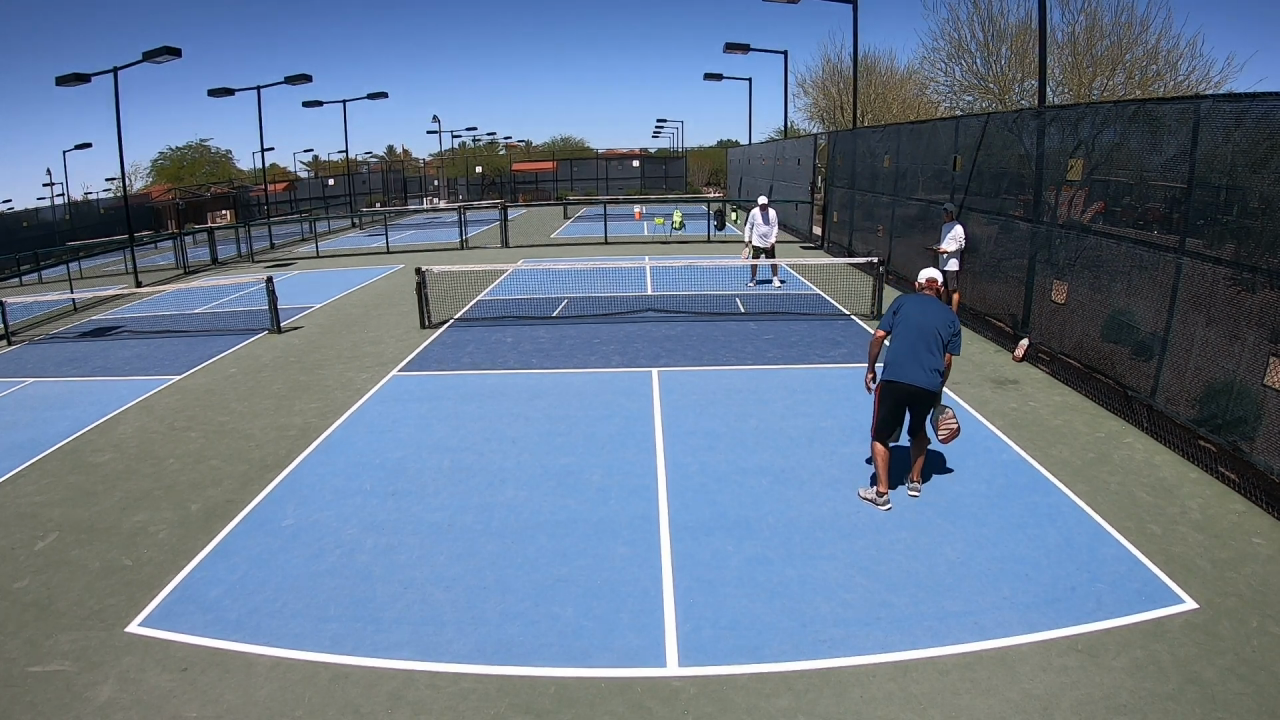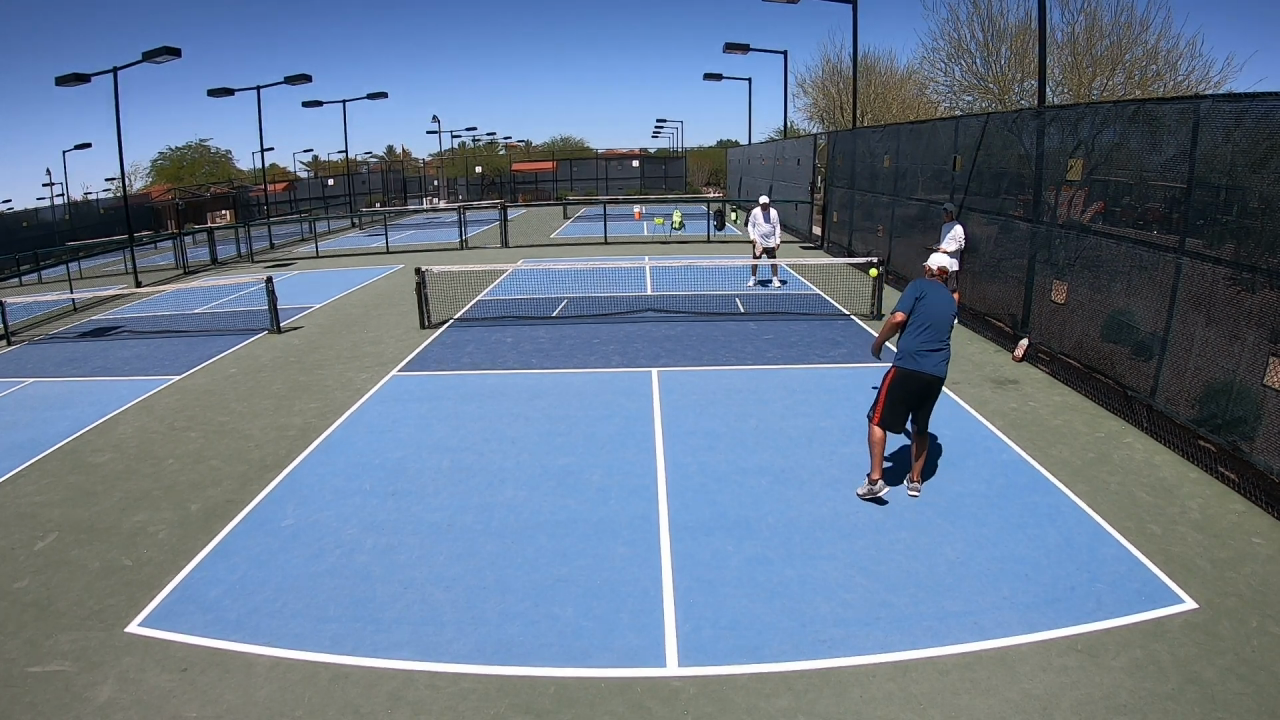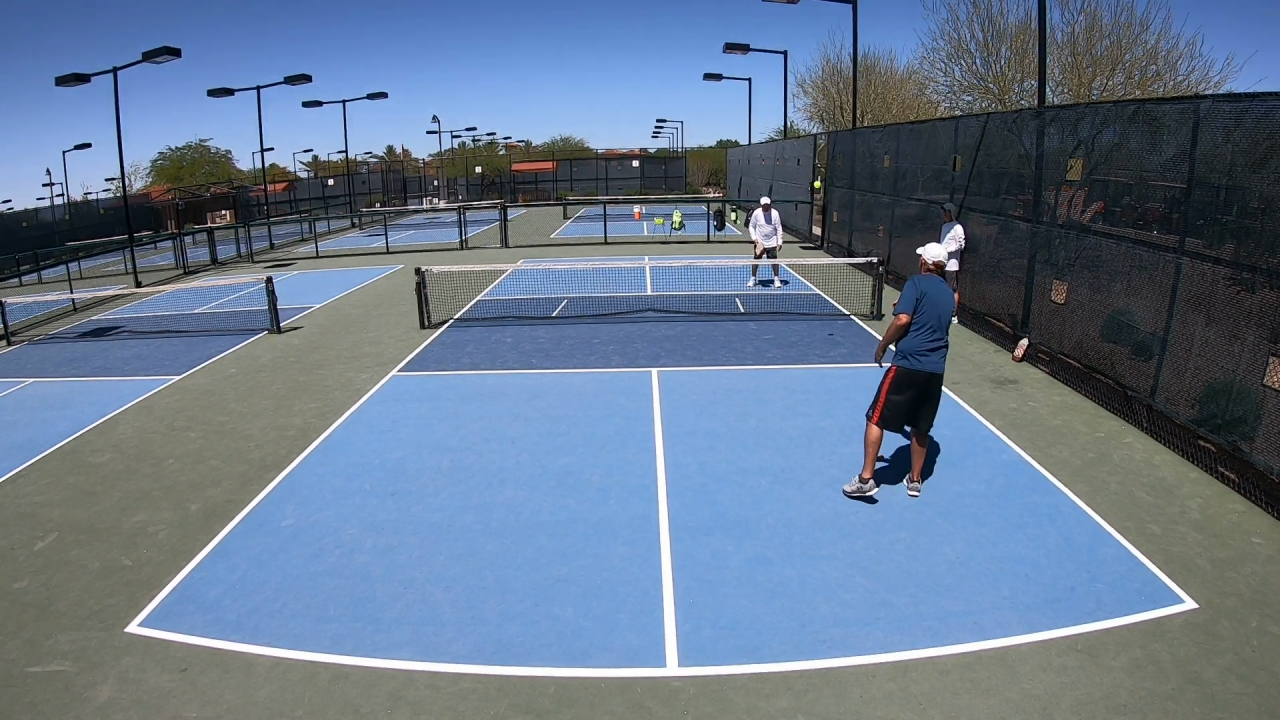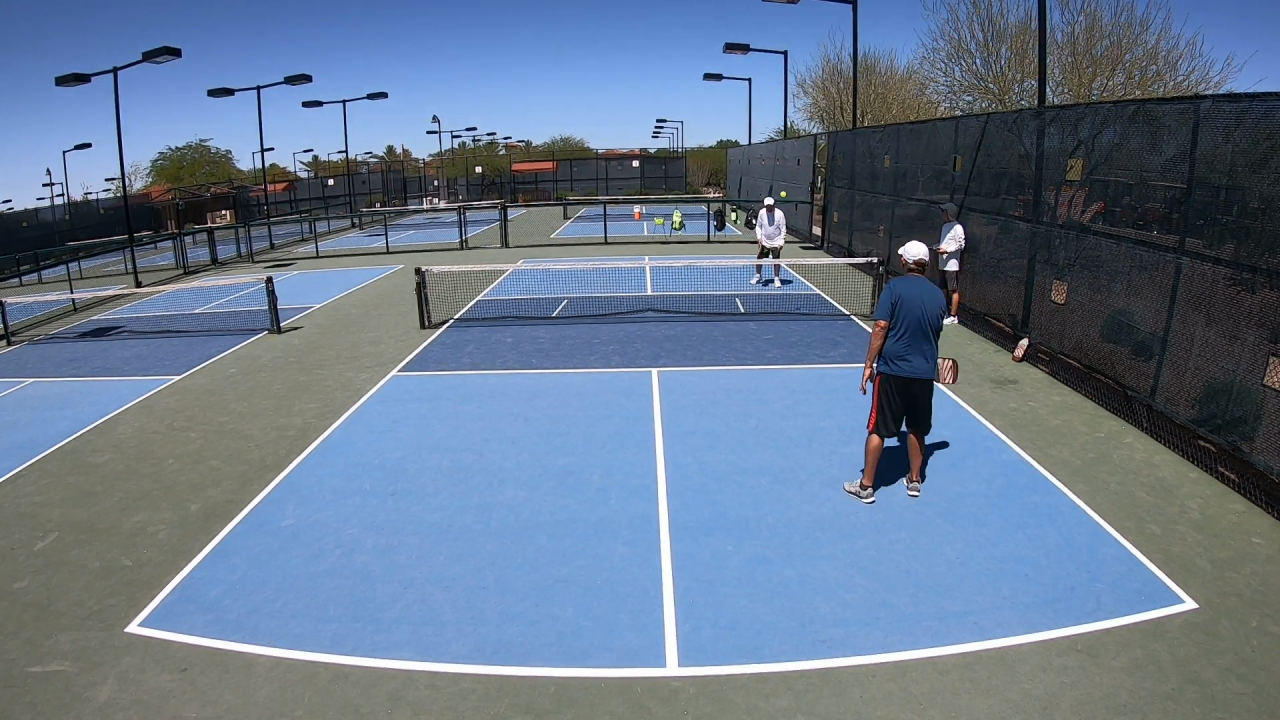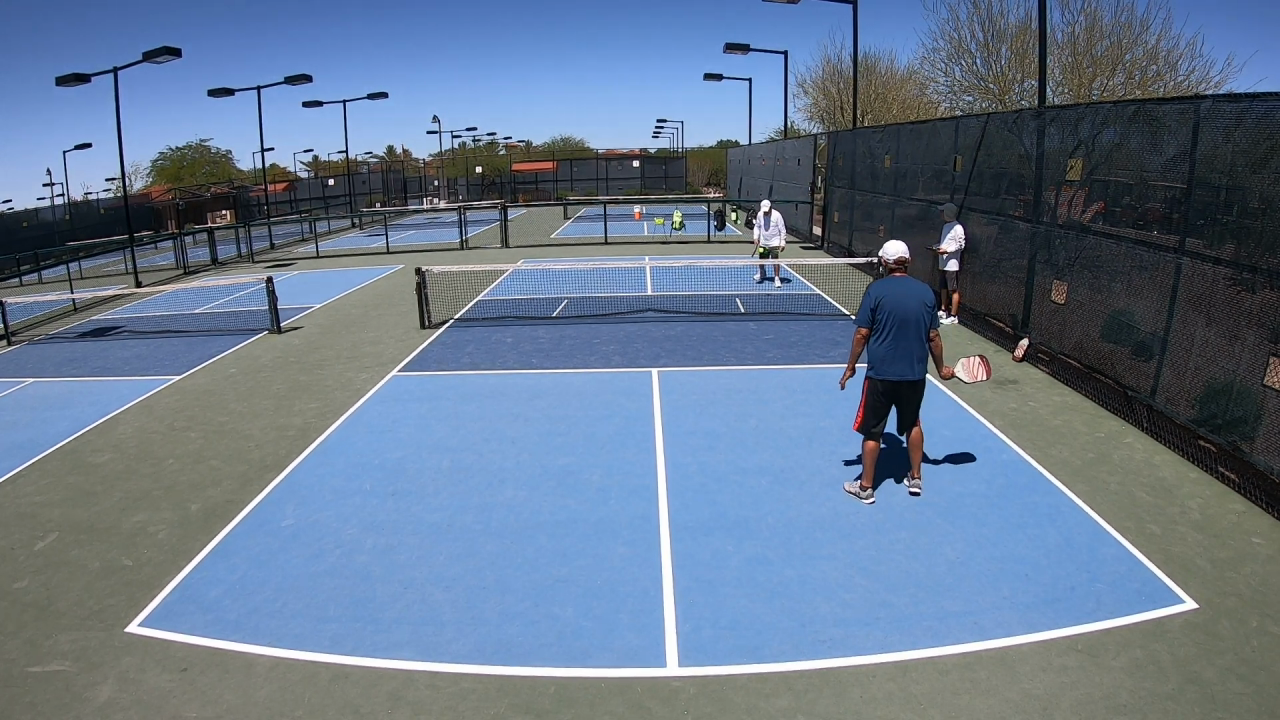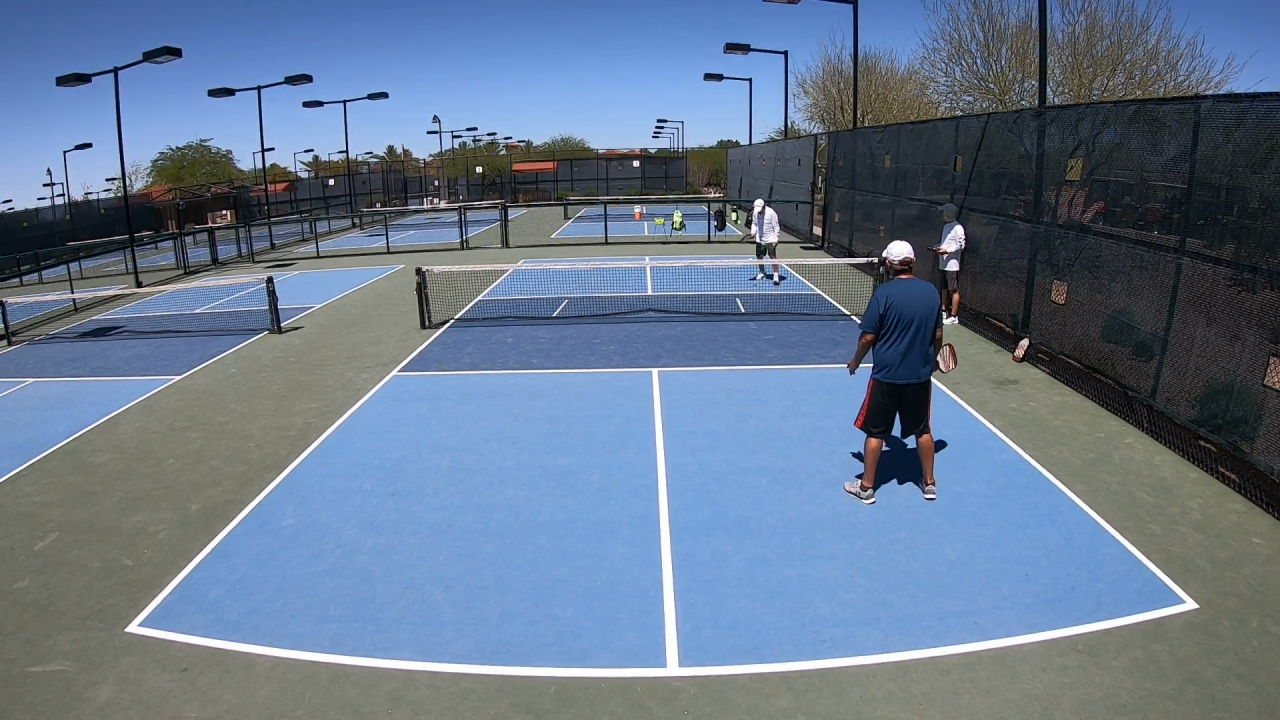
dt=0.3s
person 1, frame 1
left shoulder: (903, 301)
right shoulder: (950, 316)
left elbow: (879, 336)
right elbow: (947, 361)
left wrist: (870, 370)
right wrist: (938, 390)
left hip: (895, 379)
right hip: (929, 384)
left knee: (881, 436)
right knee: (918, 430)
left ankle: (881, 492)
right ankle: (915, 481)
person 1, frame 2
left shoulder: (919, 285)
right shoulder: (950, 300)
left elbow: (898, 319)
left wrist: (878, 342)
left hip: (909, 366)
right hip: (937, 372)
left knee: (877, 420)
right knee: (920, 427)
left ankle: (875, 480)
right ankle: (915, 481)
person 1, frame 3
left shoulder: (917, 282)
right shoulder: (948, 293)
left elbow: (903, 320)
left wrist: (882, 346)
left hip: (908, 365)
right hip: (935, 370)
left knee: (876, 419)
right knee: (921, 427)
left ankle: (866, 478)
right ankle: (915, 480)
person 1, frame 4
left shoulder: (895, 286)
right shoulder: (938, 294)
left elbow: (880, 327)
left wrist: (869, 365)
left hip: (892, 370)
right hip: (924, 373)
left knee: (878, 430)
right knee: (917, 428)
left ankle: (866, 486)
right ankle: (914, 480)
person 1, frame 5
left shoulder: (877, 289)
right shoulder: (925, 291)
left elbow: (862, 333)
right elbow: (933, 336)
left wrist: (850, 366)
right wrist: (941, 367)
left hip: (881, 373)
right hip: (915, 373)
left knee: (871, 431)
right knee: (912, 424)
left ankle: (865, 487)
right ankle: (915, 478)
person 1, frame 6
left shoulder: (884, 292)
right shoulder: (930, 291)
left elbow: (868, 337)
right elbow: (938, 334)
left wrist: (855, 361)
right wrist: (930, 358)
left hip: (887, 375)
right hip: (920, 375)
left knee: (875, 431)
right knee: (922, 430)
left ankle: (866, 487)
right ankle: (929, 483)
